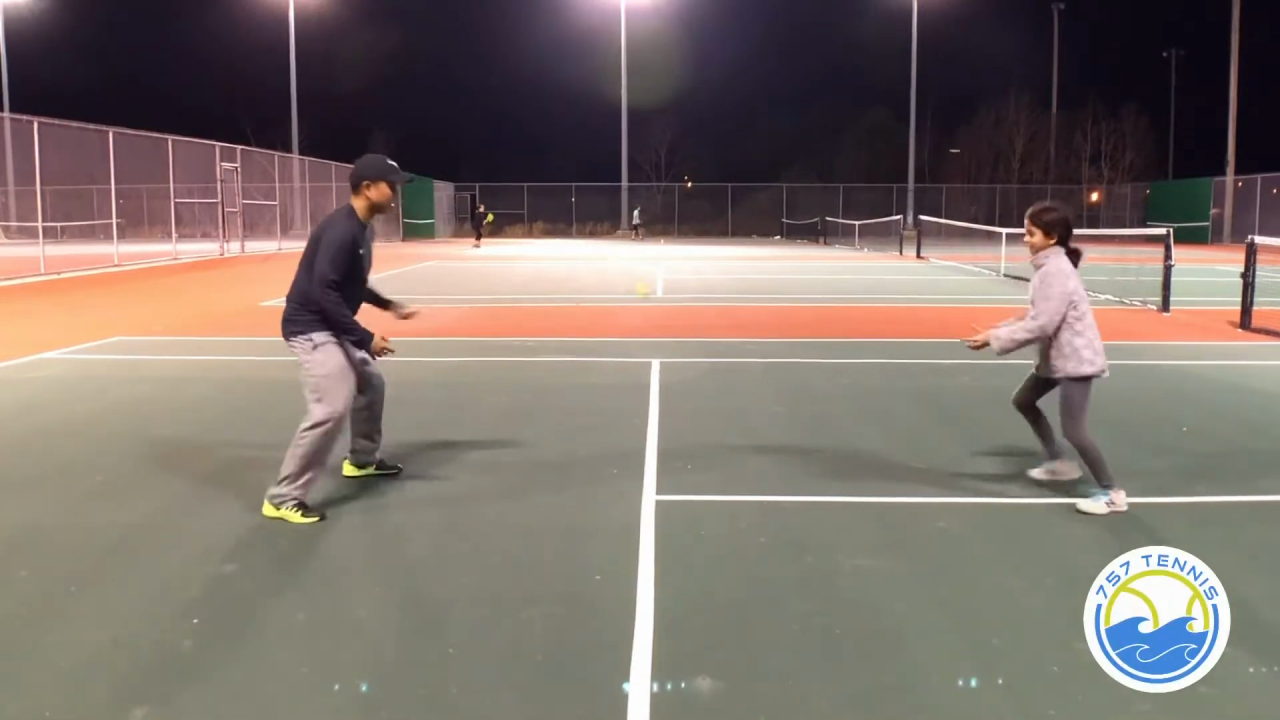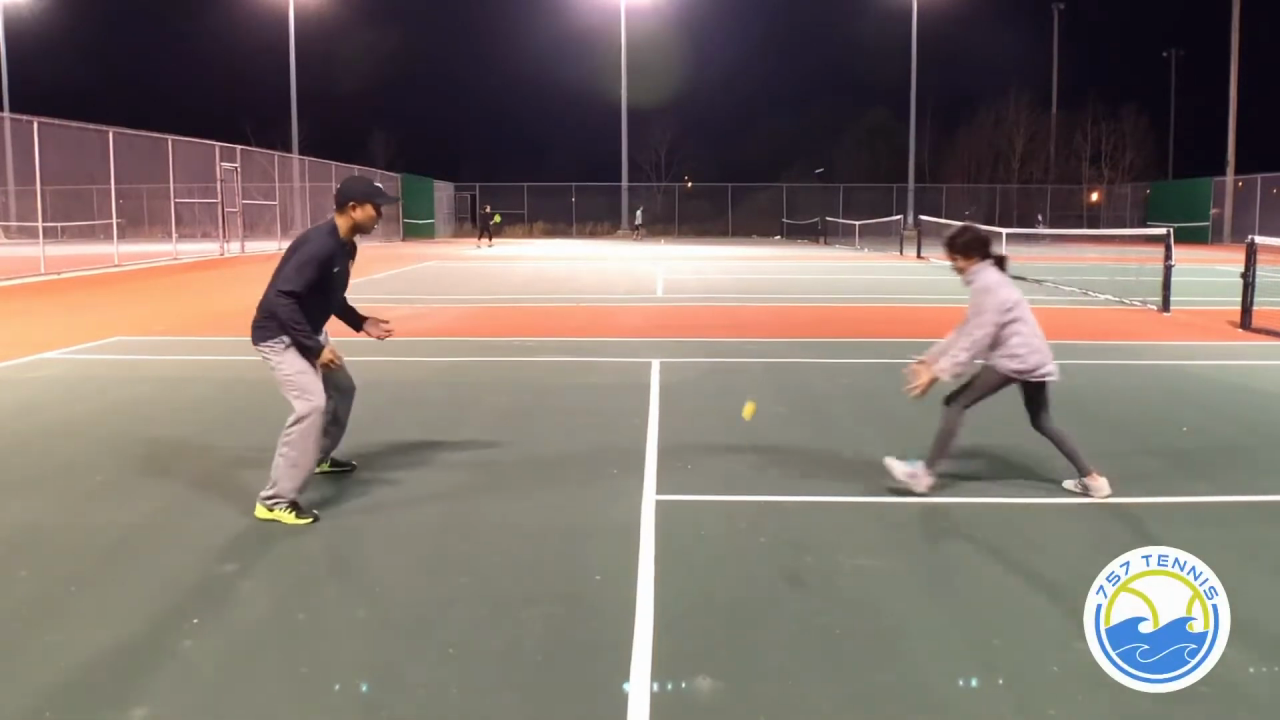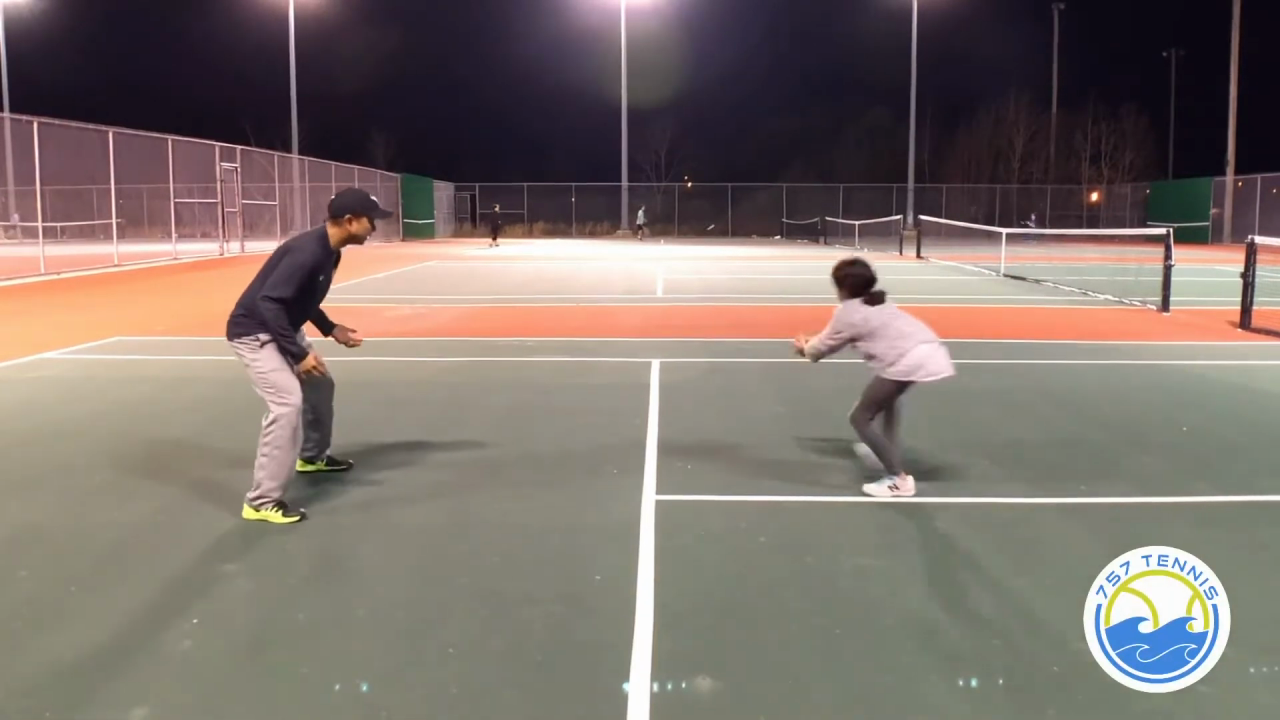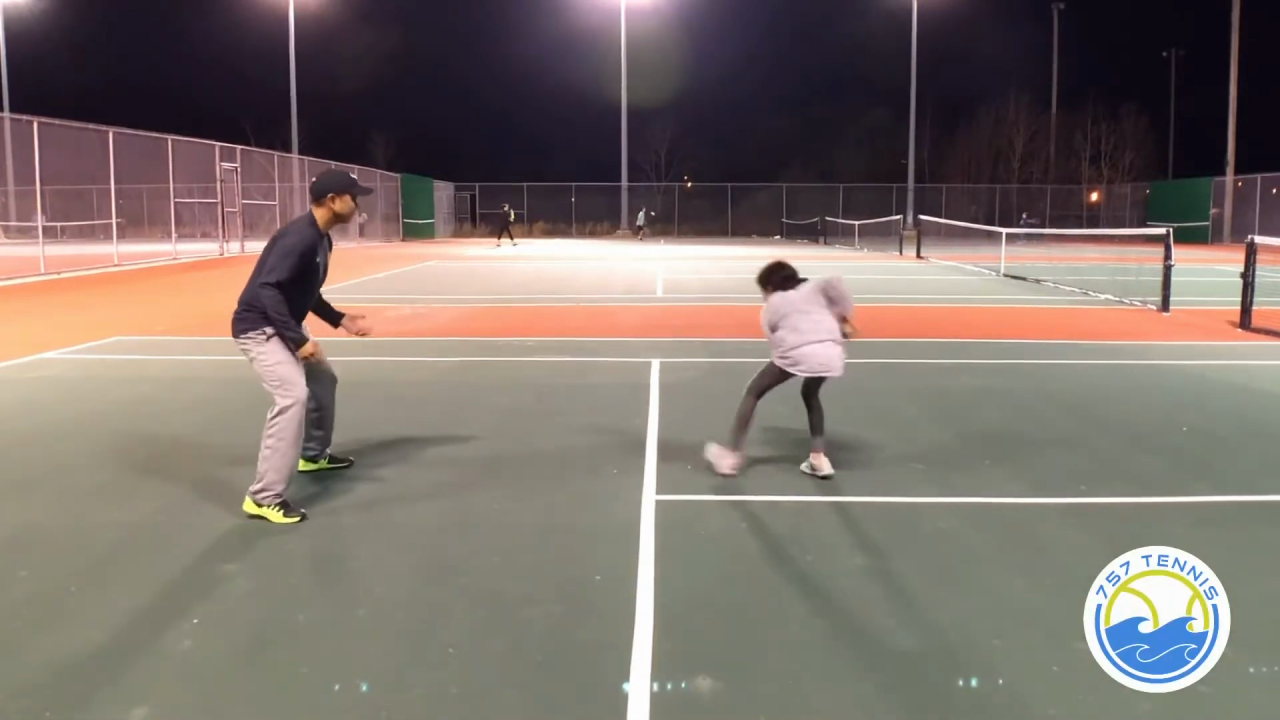
dt=0.4s
person 1, frame 1
left shoulder: (361, 229)
right shoulder: (343, 230)
right elbow: (324, 292)
left wrist: (387, 305)
right wrist: (366, 337)
left hip: (333, 328)
right hip: (311, 329)
left knee: (371, 384)
right knee: (331, 408)
left ankle: (363, 459)
right ankle: (283, 499)
person 1, frame 2
left shoulder: (347, 247)
right shoulder: (319, 245)
right elbow: (281, 298)
left wrist: (360, 323)
right wrist: (315, 348)
left hip: (307, 331)
right hip: (278, 333)
left knee: (342, 389)
right knee: (311, 404)
left ankle: (319, 456)
right ankle: (276, 500)
person 1, frame 3
left shoulder: (331, 253)
right shoulder: (308, 252)
right elbow: (269, 302)
left wrist: (330, 329)
right wrist: (299, 354)
left hip: (281, 331)
right hip: (254, 332)
left knee: (320, 387)
right knee: (287, 404)
left ankle: (312, 456)
right ankle: (262, 500)
person 1, frame 4
left shoulder: (322, 240)
right shoulder: (299, 237)
right elbow: (266, 289)
left wrist: (338, 319)
right wrist: (300, 339)
left hip: (283, 327)
right hip: (259, 327)
left knee: (323, 381)
right knee: (292, 397)
left ankle: (314, 454)
right ankle: (264, 498)
person 2, frame 1
left shoulder: (1055, 273)
right shoulder: (1049, 269)
left elbow: (1041, 325)
right elbow: (1038, 318)
left wrist: (995, 338)
right wrist: (998, 330)
left hip: (1075, 360)
right hip: (1060, 357)
left knee: (1074, 430)
right knee: (1023, 400)
left ankle: (1112, 493)
right ankle: (1057, 462)
person 2, frame 2
left shoulder: (988, 287)
right shoulder: (990, 280)
left elbow: (977, 338)
right elbow: (966, 330)
left wrist: (939, 371)
right wrist: (931, 357)
left hip: (1017, 358)
right hip: (1033, 357)
left knee: (954, 404)
right knee: (1041, 422)
left ankle: (925, 473)
right ankle: (1092, 479)
person 2, frame 3
left shoulder: (847, 314)
right shoulder: (880, 305)
left elbow: (826, 345)
left wrist: (807, 350)
right wrist: (813, 344)
left hip: (904, 363)
right hip: (930, 353)
left knee: (860, 419)
right knee: (887, 396)
left ankle: (900, 479)
right ankle: (887, 449)
person 2, frame 4
left shoulder: (769, 309)
right shoulder: (813, 289)
right elbow: (835, 284)
right wrist: (845, 317)
left hip: (796, 354)
right hip: (828, 353)
left knee: (752, 394)
right knee: (811, 395)
left ankle: (731, 454)
right ankle: (819, 457)
